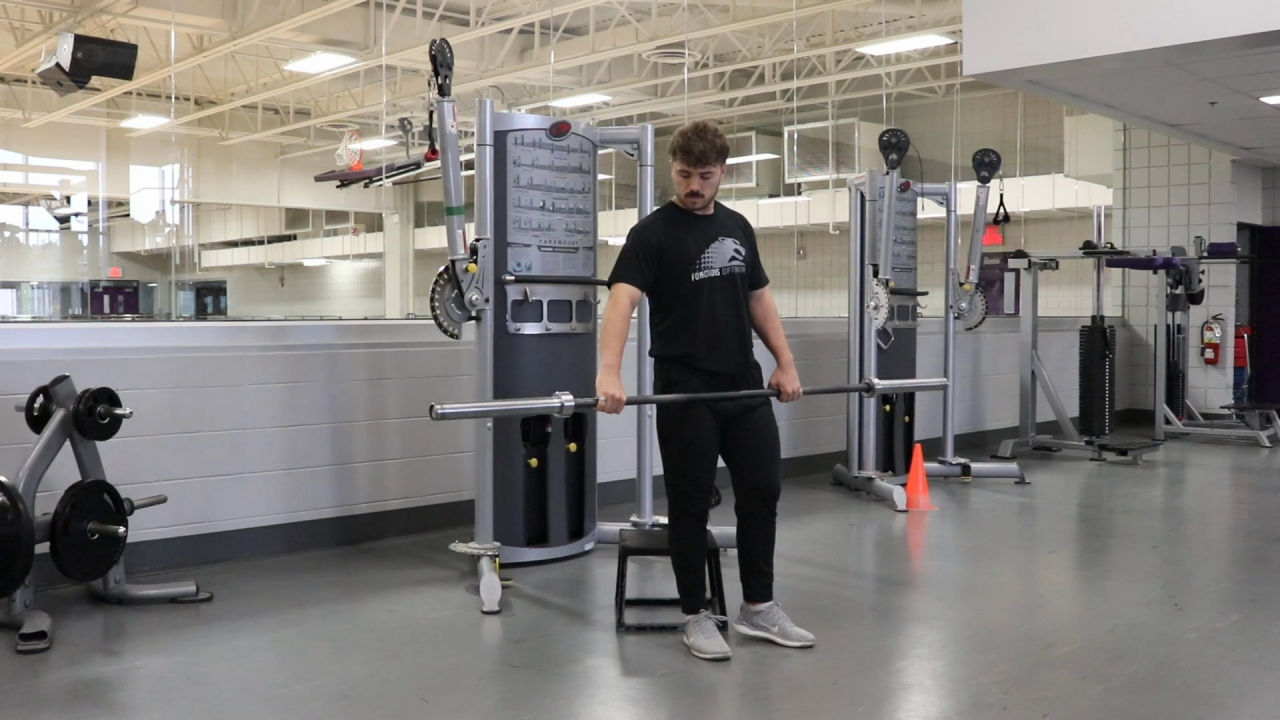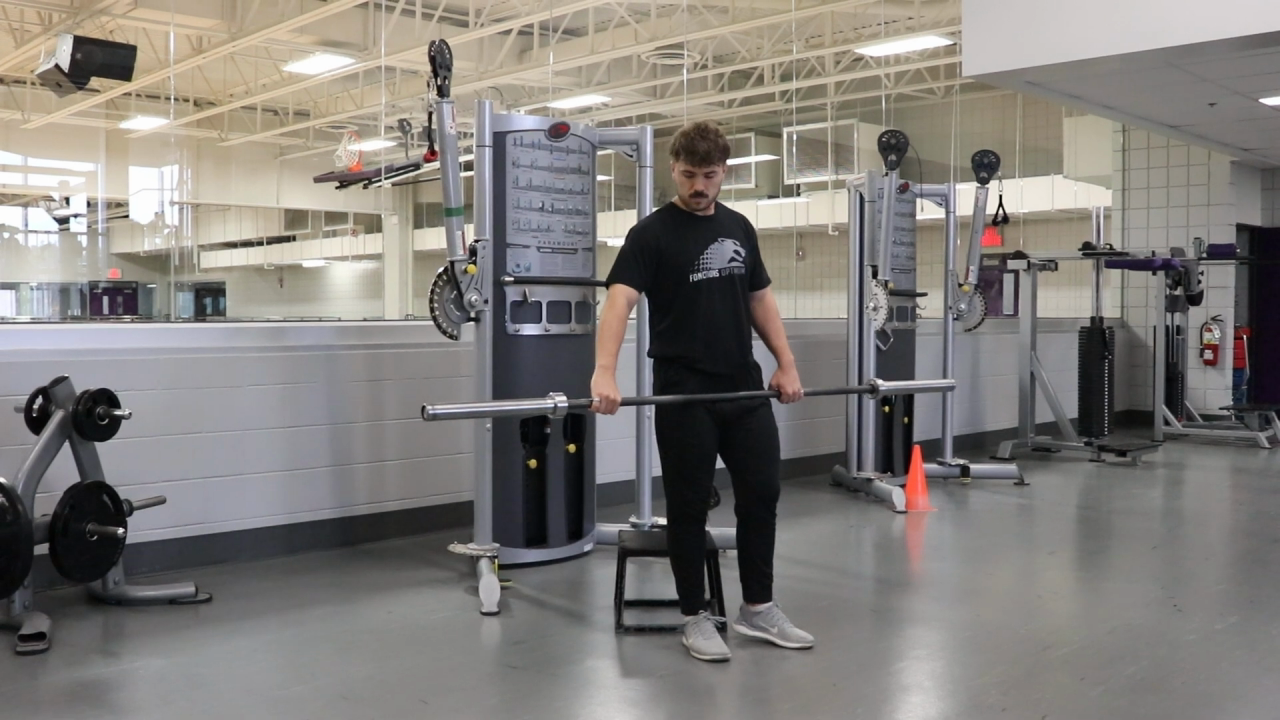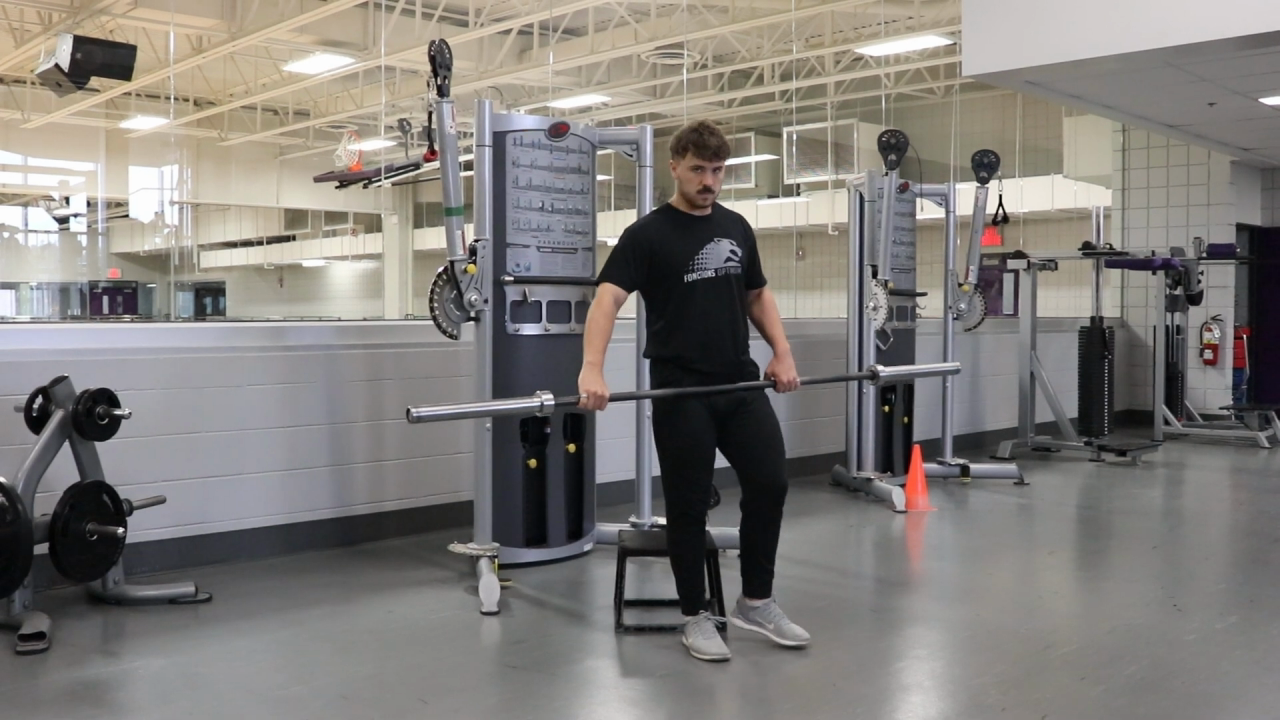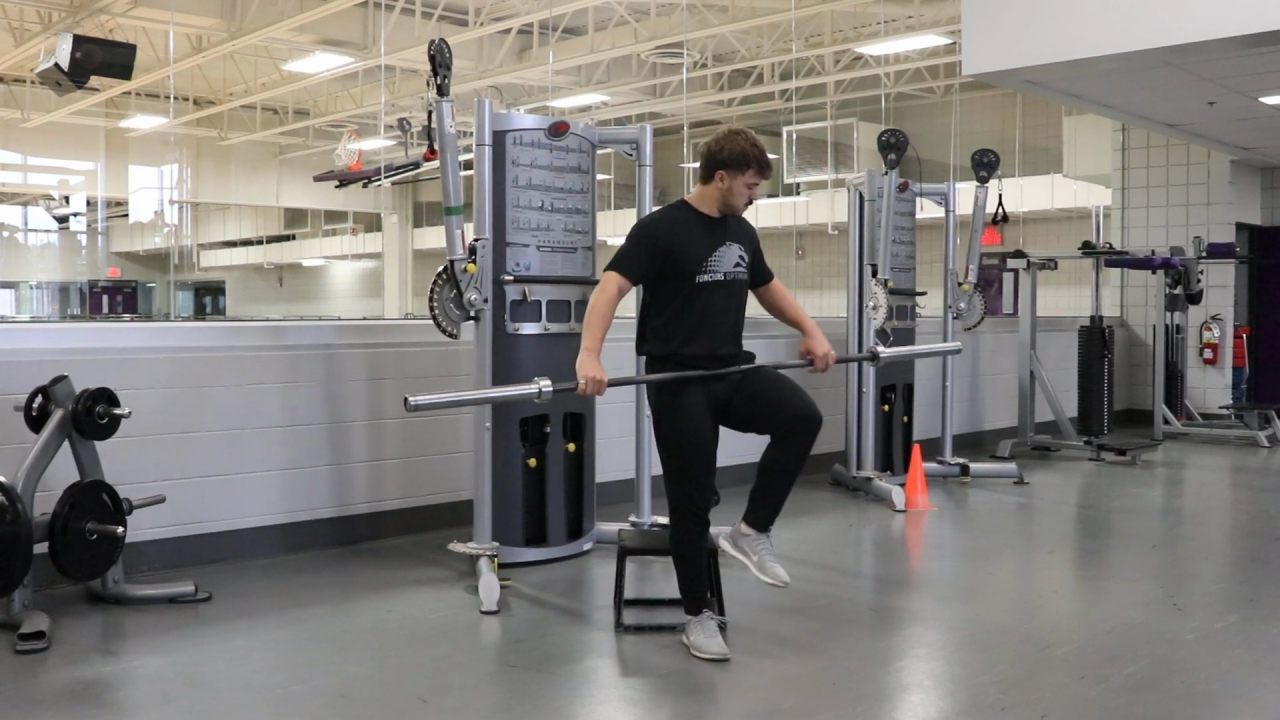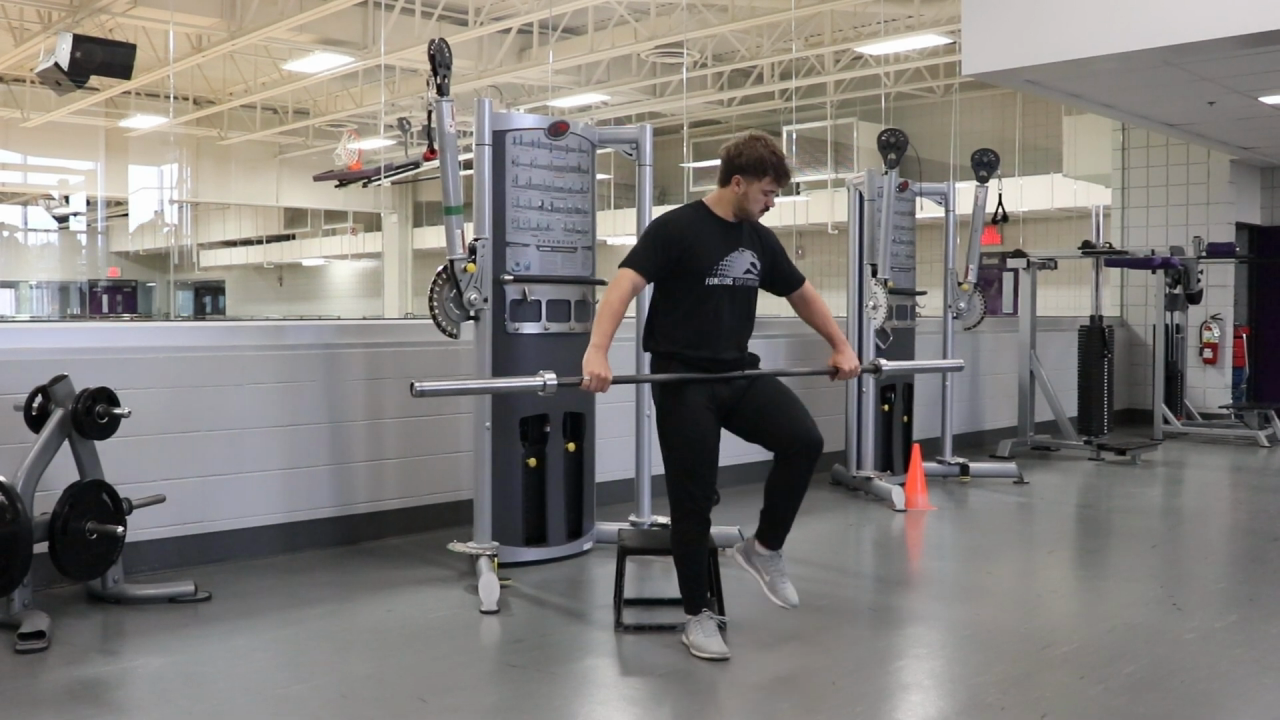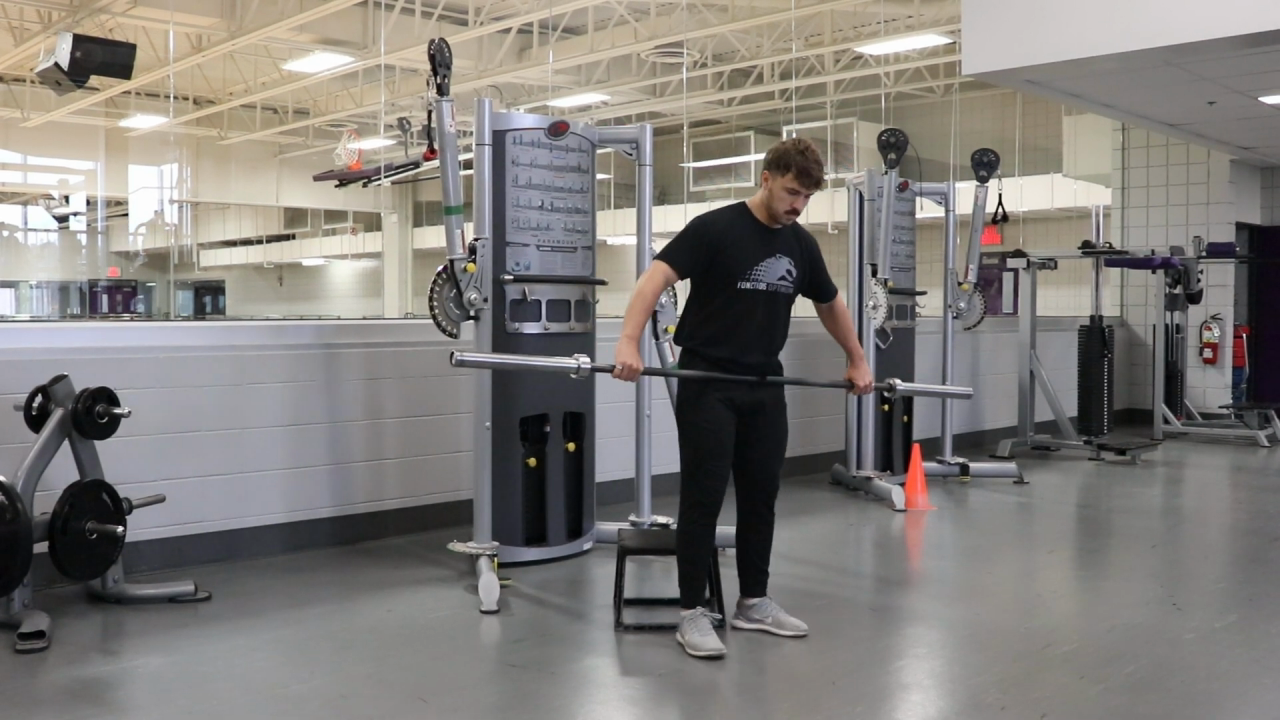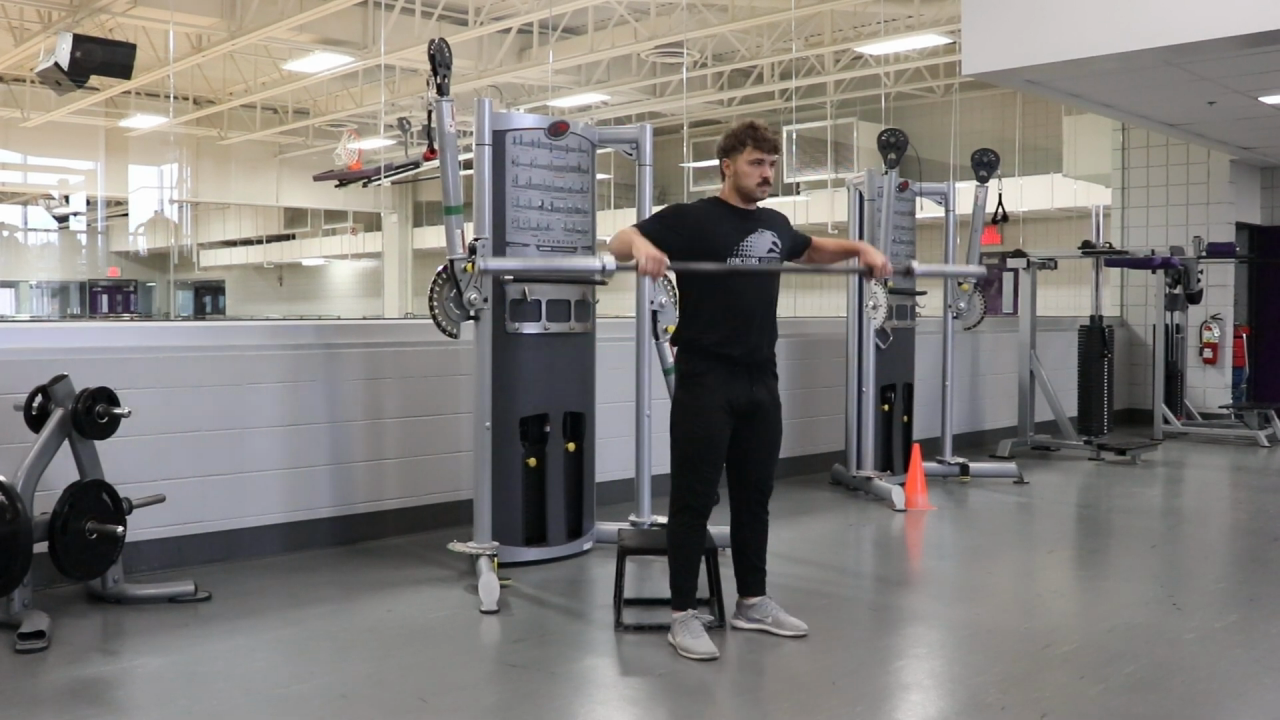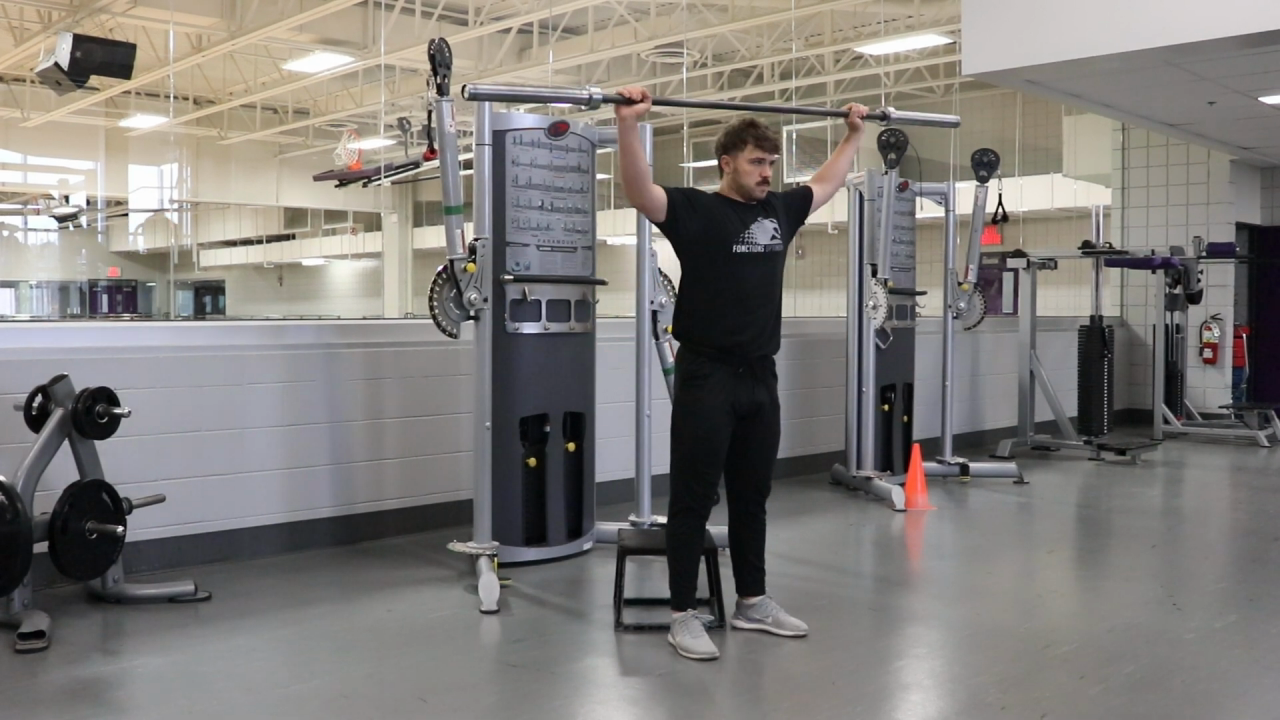
dt=0.5s
person 1, frame 1
left shoulder: (737, 226)
right shoulder: (653, 232)
left elbow: (759, 297)
right elbow: (622, 298)
left wrist: (785, 362)
right wrist: (609, 371)
left hip: (745, 386)
right hip: (686, 392)
left knee: (761, 492)
right knee: (691, 505)
left ankle: (758, 607)
right ankle: (696, 616)
person 1, frame 2
left shoulder: (739, 227)
right shoulder: (653, 233)
left elbow: (760, 298)
right elbow: (620, 299)
left wrist: (786, 363)
right wrist: (605, 372)
left hip: (744, 387)
right hip: (684, 393)
left knee: (761, 494)
right knee: (689, 506)
left ankle: (758, 608)
right ankle: (695, 617)
person 1, frame 3
left shoulder: (737, 228)
right shoulder: (648, 234)
left elbow: (758, 296)
right elbow: (608, 298)
left wrist: (782, 353)
right wrist: (592, 367)
left hip: (740, 384)
right hip: (681, 390)
left knee: (769, 486)
right knee: (689, 505)
left ankle: (756, 602)
right ankle: (696, 617)
person 1, frame 4
left shoulder: (741, 231)
right shoulder: (661, 229)
left elbow: (767, 287)
right elbow: (611, 287)
left wrist: (810, 330)
right wrist: (589, 355)
left hip: (734, 371)
right hip: (679, 381)
left knee: (802, 416)
right knee: (691, 501)
left ankle: (751, 531)
right ankle: (698, 615)
person 1, frame 5
left shoulder: (760, 239)
right shoulder: (676, 229)
left elbow: (801, 293)
right elbow: (624, 284)
left wrist: (841, 346)
right wrist: (597, 351)
left hip: (741, 374)
right hip: (683, 381)
left knee: (803, 441)
right knee: (693, 501)
left ankle: (764, 547)
right ankle: (697, 615)
person 1, frame 6
left shoulder: (803, 245)
right shoulder: (715, 228)
left elbow: (830, 305)
right elbow: (656, 276)
left wrist: (857, 361)
right wrist: (629, 341)
left hip: (765, 385)
right hip: (708, 381)
left knee: (761, 495)
right knee: (703, 495)
left ankle: (753, 602)
right ankle: (692, 611)
person 1, frame 7
left shoulder: (774, 224)
right shoulder: (693, 218)
left elbow: (812, 249)
right elbow: (624, 241)
left wrist: (859, 249)
right wrist: (641, 249)
left hip: (760, 380)
right hip: (705, 380)
left knee: (754, 495)
right knee: (694, 499)
left ankle: (752, 600)
right ankle: (683, 614)
person 1, frame 8
left shoulder: (779, 210)
right shoulder: (695, 210)
left elbow: (827, 183)
right elbow: (639, 192)
left wrist: (854, 133)
right wrist: (629, 123)
left hip: (760, 379)
right hip: (707, 378)
left knee: (752, 496)
right knee: (693, 499)
left ankle: (752, 601)
right ankle: (683, 615)
